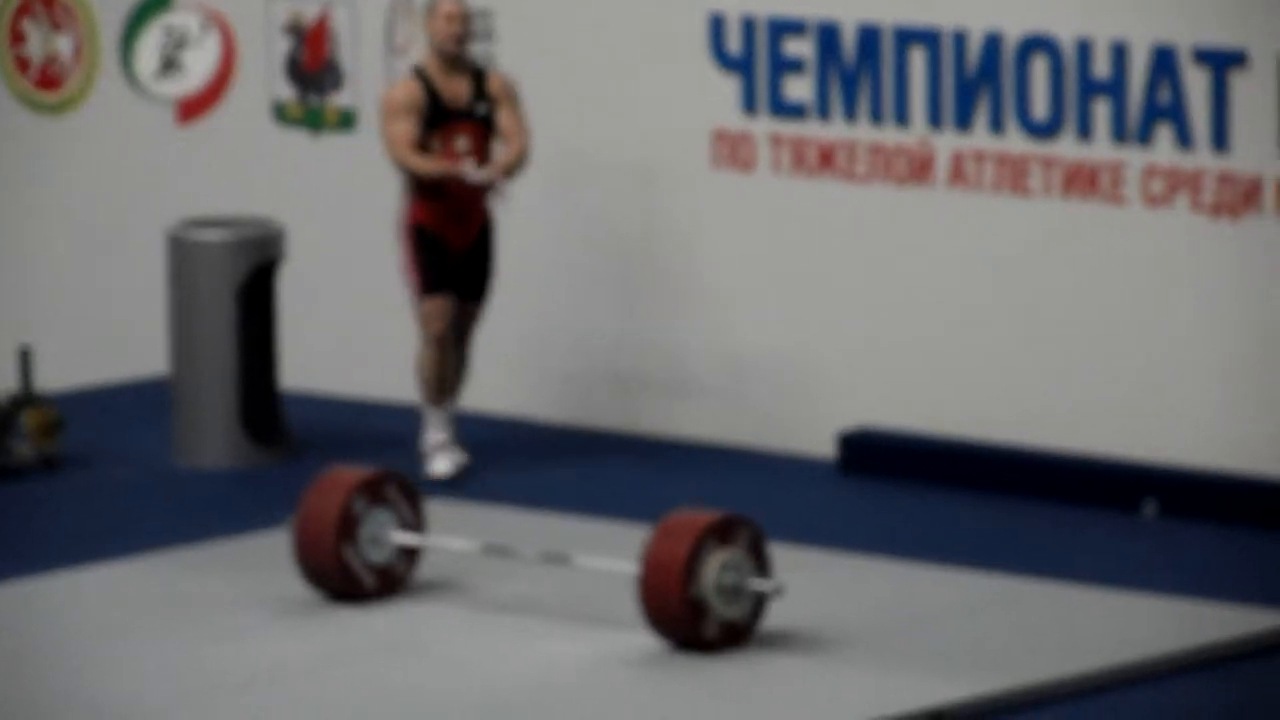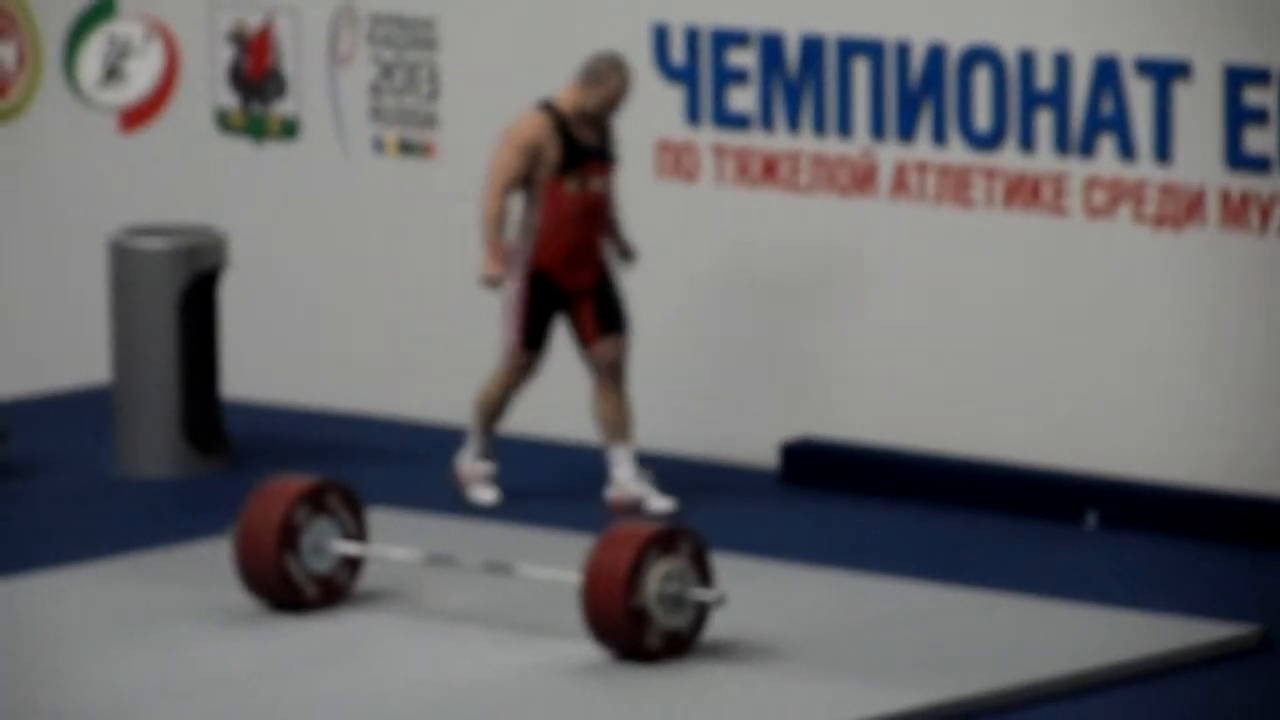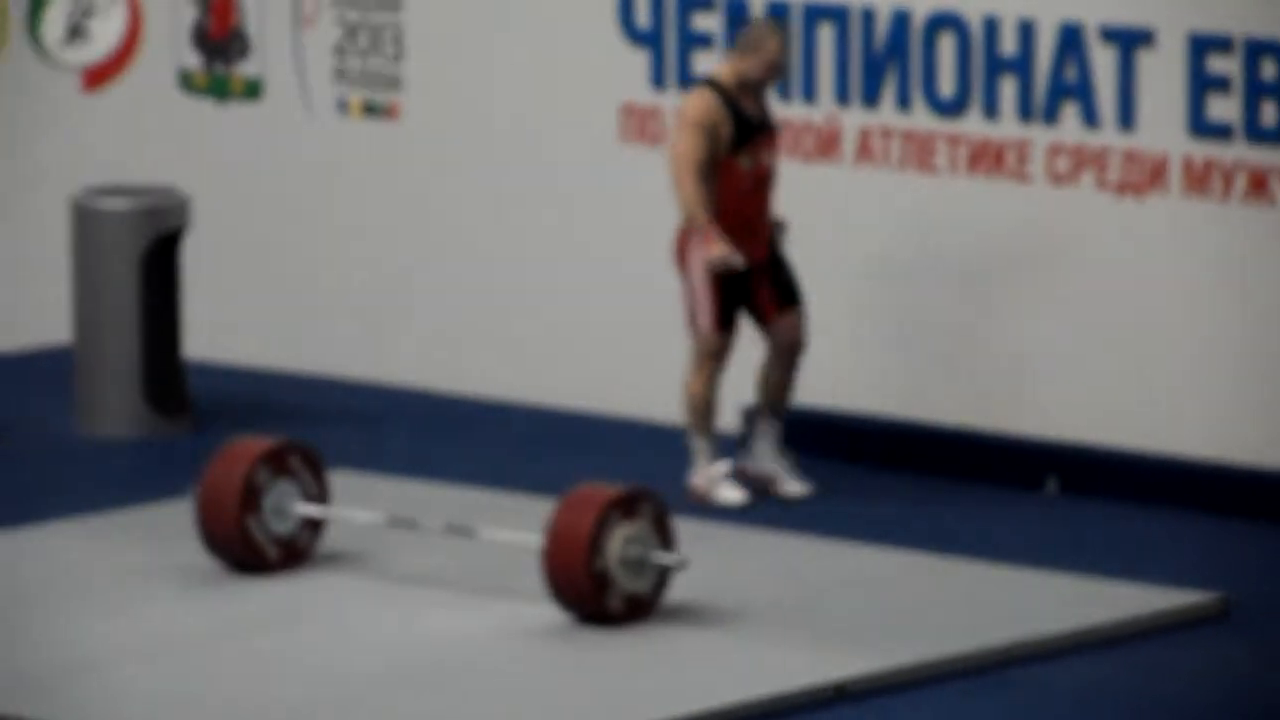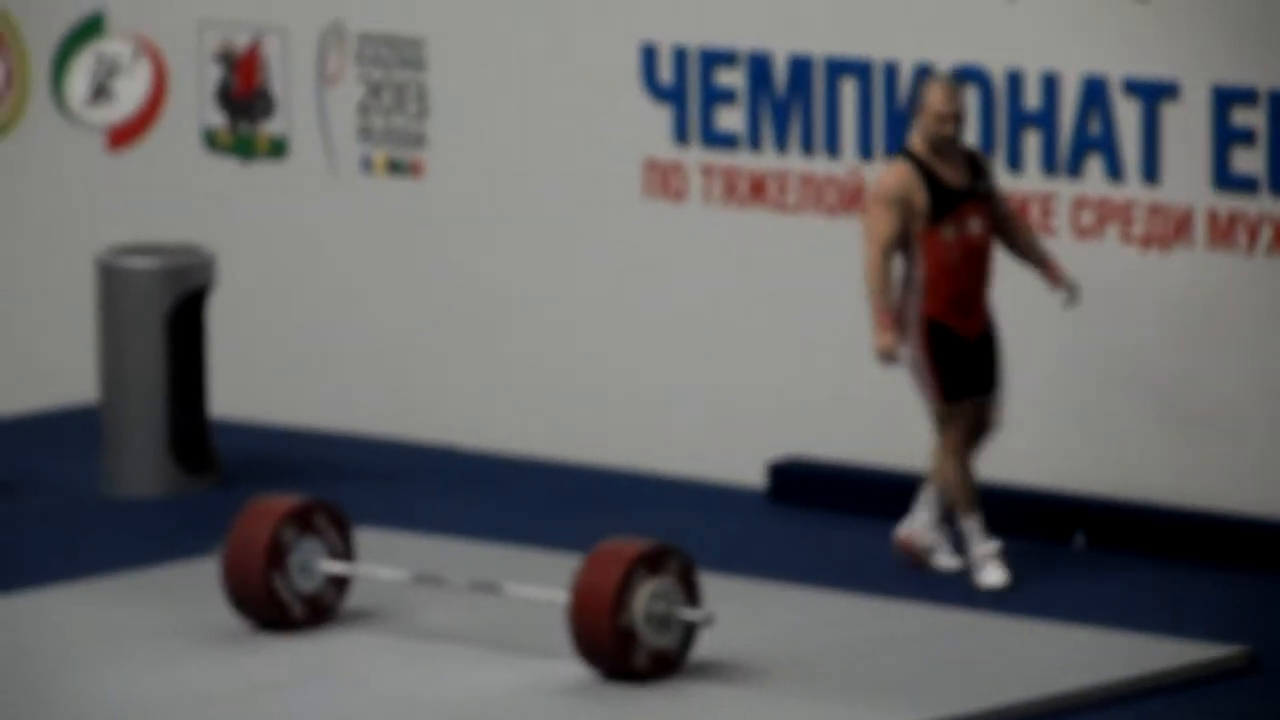
dt=1s
person 1, frame 1
left shoulder: (495, 85)
right shoulder: (406, 91)
left elbow: (518, 143)
right elbow: (404, 158)
left wrist: (495, 174)
right wrist: (459, 170)
left hip: (475, 224)
right hip: (426, 224)
left knee: (461, 332)
right knee: (436, 327)
left ankle: (434, 432)
right ankle: (438, 436)
person 1, frame 2
left shoulder: (601, 127)
right shoulder: (535, 129)
right elbow: (497, 191)
left wrist: (618, 238)
right wrist: (494, 255)
left hip: (589, 266)
right hip: (540, 268)
left knee: (612, 364)
right knee: (516, 369)
left ankle: (625, 480)
right ankle: (473, 459)
person 1, frame 3
left shoulder: (753, 99)
right shoulder: (701, 107)
right elbow: (687, 180)
right wrist: (712, 239)
left hip: (756, 244)
right hip: (713, 249)
left knee: (791, 339)
right knee: (712, 354)
left ankle: (762, 455)
right ankle: (704, 469)
person 1, frame 4
left shoulder: (974, 162)
right shoulder: (899, 179)
left elbow: (1006, 223)
right elbow: (878, 254)
left wrist: (1051, 269)
right wrist: (883, 326)
left hip: (975, 314)
right hip: (929, 319)
left knee: (975, 426)
right knee: (954, 429)
left ankle: (918, 527)
right ankle: (979, 547)
